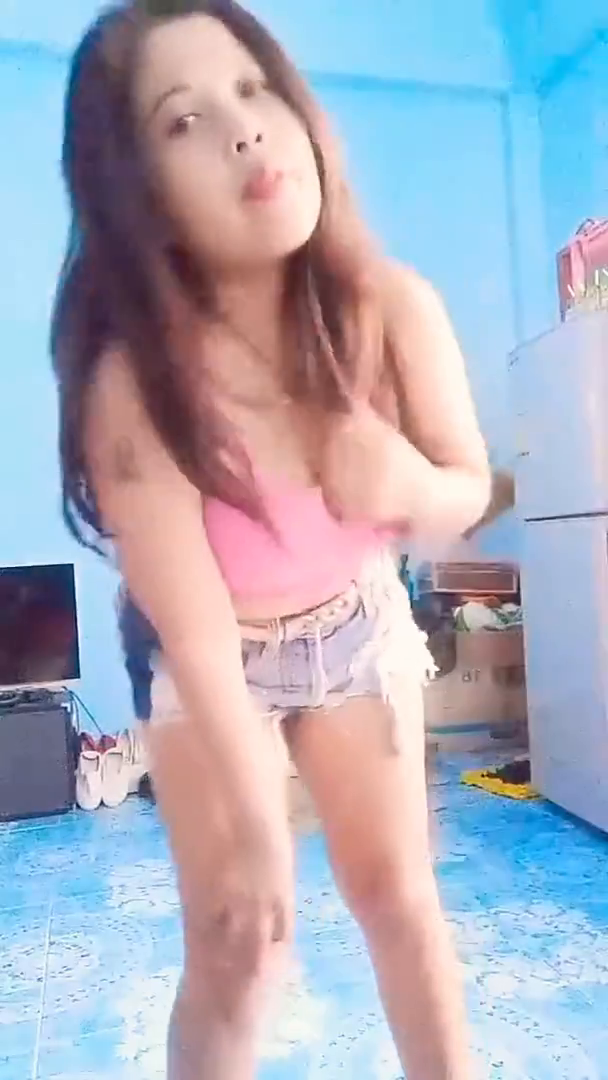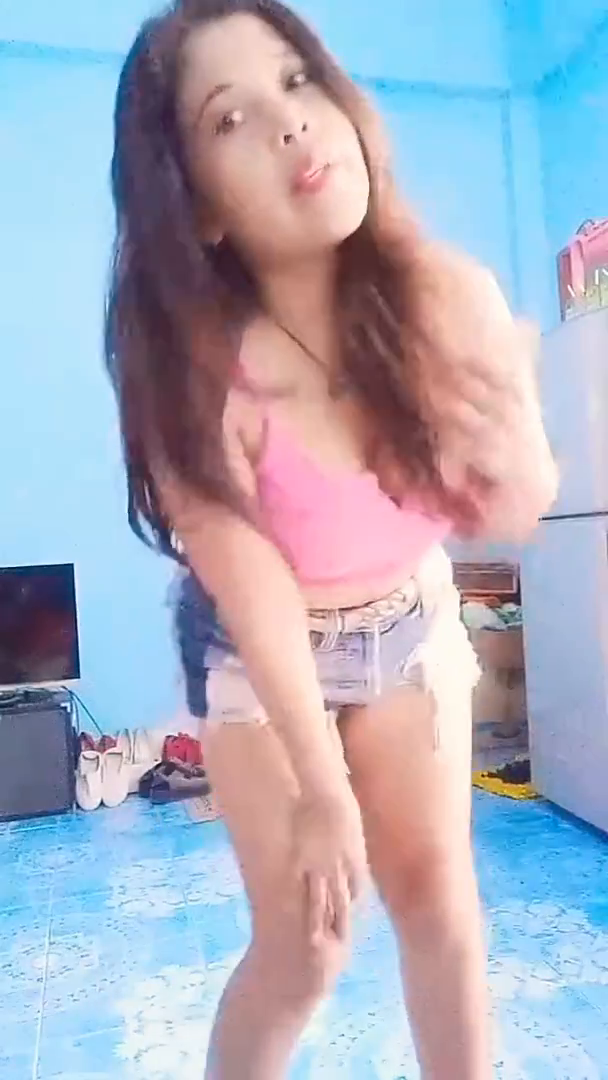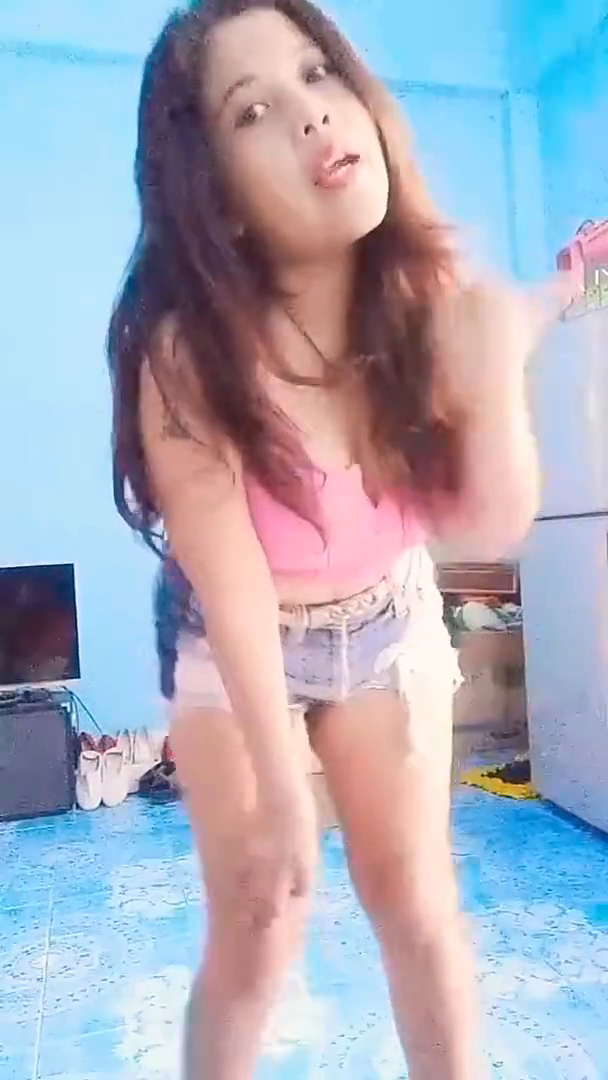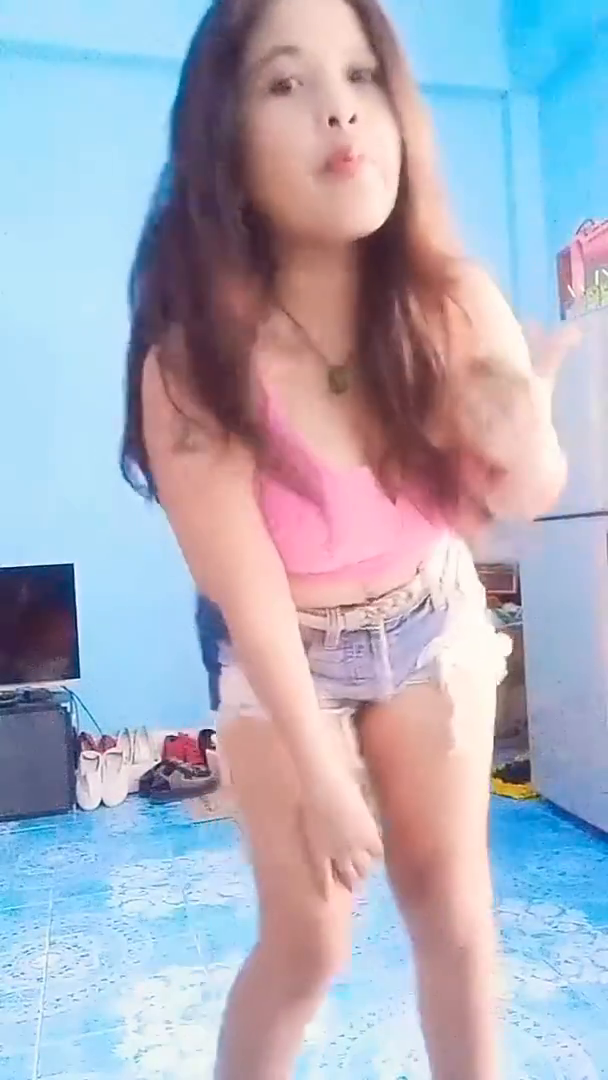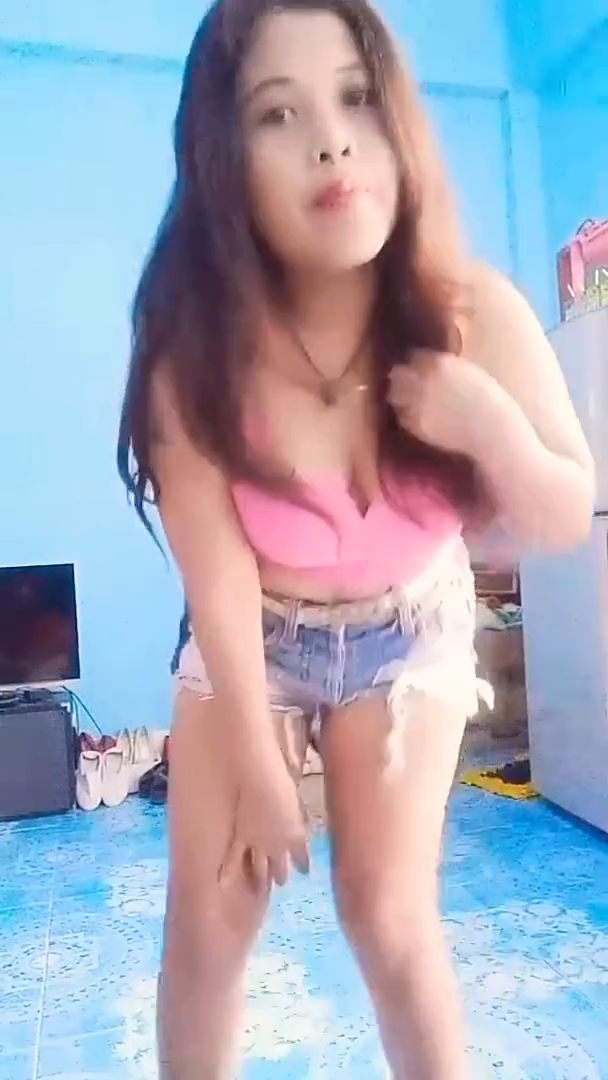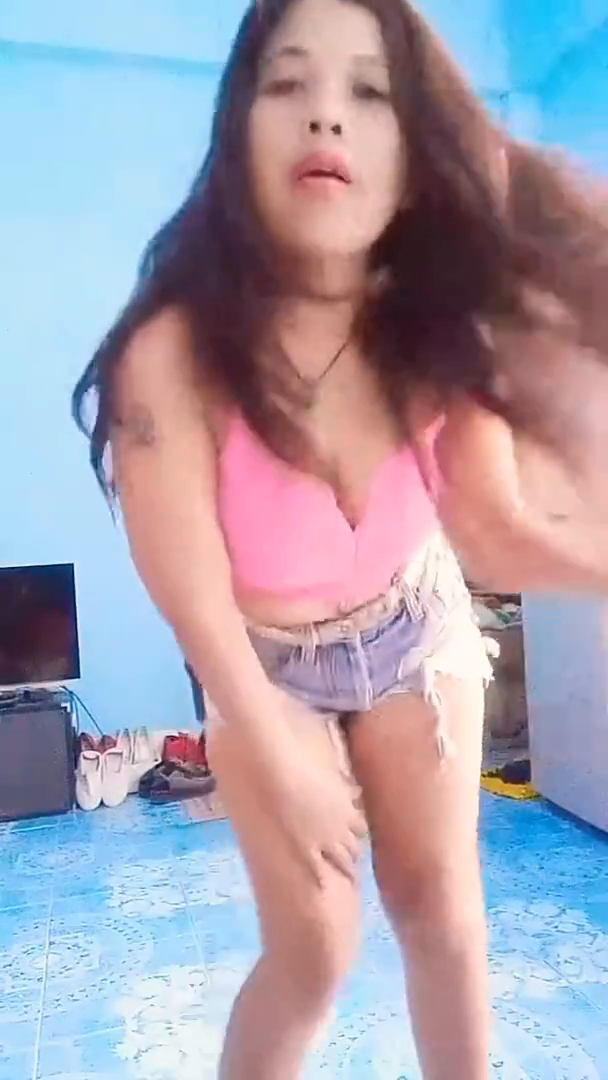
dt=0.5s
person 1, frame 1
left shoulder: (393, 309)
right shoulder: (135, 383)
left elbow: (469, 488)
right elbow: (194, 630)
left wrist: (409, 487)
right wrist: (255, 827)
left hip: (360, 629)
right hip: (217, 666)
left knee: (400, 896)
right knee: (238, 947)
person 1, frame 2
left shoulder: (447, 298)
right shoulder: (188, 371)
left elbow: (505, 515)
right elbow: (256, 600)
left wrist: (512, 459)
right wrist: (323, 794)
left hip: (412, 627)
right hip: (261, 658)
left knee: (439, 898)
right knee: (305, 941)
person 1, frame 3
left shoulder: (439, 302)
right shoulder: (192, 353)
left elbow: (490, 528)
right elbow: (233, 591)
left wrist: (497, 389)
right wrist: (281, 793)
left hip: (390, 628)
right hip: (232, 651)
left knee: (416, 902)
right knee: (254, 934)
person 1, frame 4
left shoulder: (453, 303)
right shoulder: (190, 364)
left elbow: (521, 503)
right elbow: (251, 601)
left wrist: (529, 447)
right wrist: (321, 787)
left hip: (433, 625)
right hip: (288, 658)
left knee: (452, 901)
right knee: (308, 937)
person 1, frame 5
left shoulder: (478, 318)
right shoulder: (198, 366)
left elbow: (564, 522)
right elbow: (220, 587)
left wrist: (499, 434)
right wrist: (259, 771)
left hip: (409, 638)
right hip: (255, 644)
left knee: (389, 922)
right knee: (207, 922)
person 1, frame 6
left shoulder: (445, 335)
right shoulder: (170, 356)
left elbow: (486, 523)
right elbow: (196, 604)
right wrist: (286, 776)
left hip: (413, 633)
right hip: (260, 664)
left knee: (444, 912)
right knee: (316, 944)
